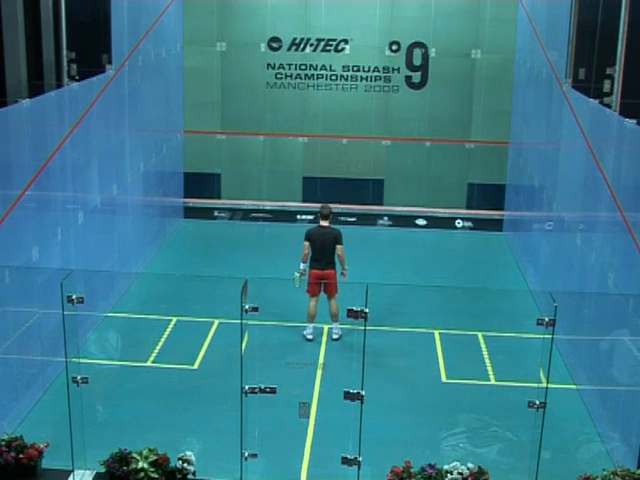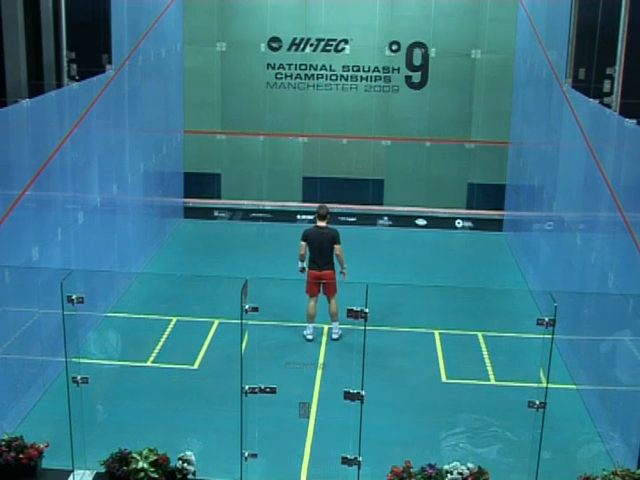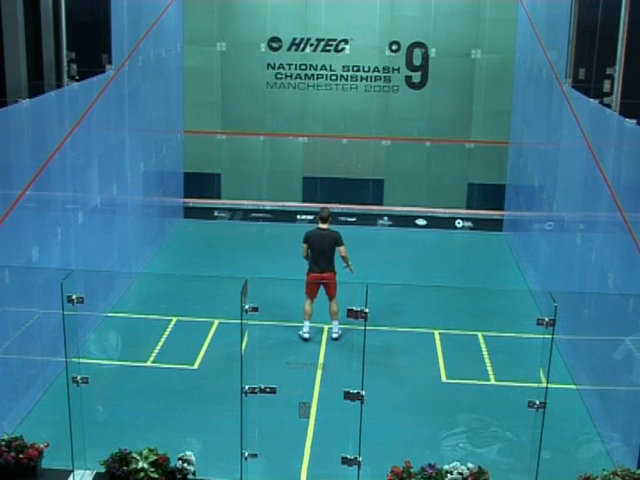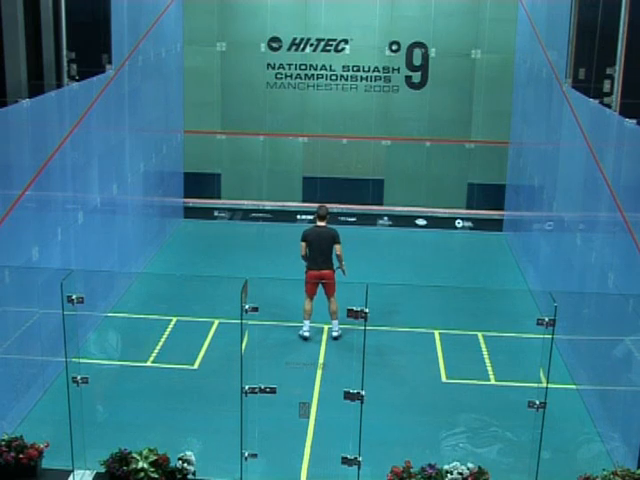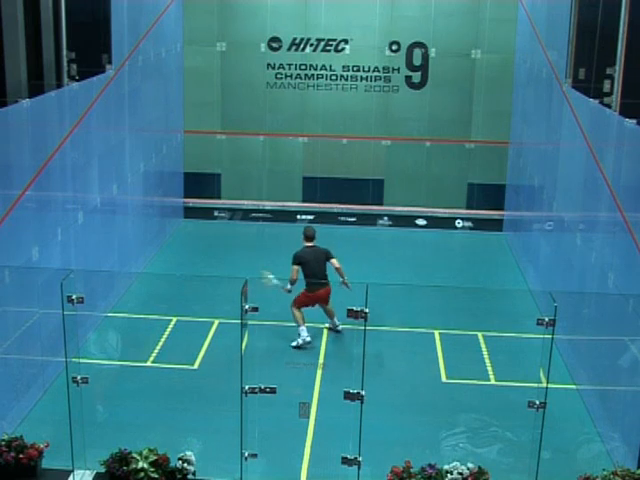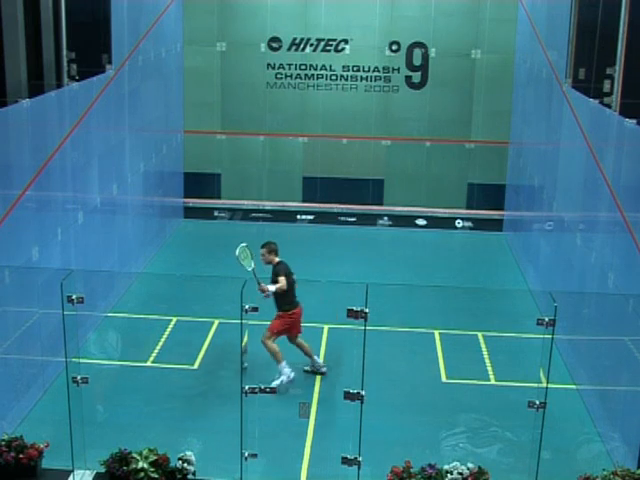
dt=0.5s
person 1, frame 1
left shoulder: (310, 232)
right shoulder: (336, 233)
left elbow: (306, 252)
right elbow: (340, 253)
left wrist: (302, 267)
right wrist: (344, 268)
left hip: (314, 271)
right hip: (330, 271)
left knee: (313, 300)
right knee: (332, 300)
left ankle: (309, 331)
right ankle: (335, 331)
person 1, frame 2
left shoulder: (307, 232)
right shoulder: (333, 233)
left elbow: (302, 253)
right elbow: (338, 253)
left wrist: (301, 265)
right wrist: (343, 268)
left hip: (313, 271)
right hip: (329, 271)
left knee: (312, 301)
right knee: (332, 300)
left ankle: (309, 331)
right ankle: (335, 331)
person 1, frame 3
left shoulder: (308, 234)
right shoulder: (335, 235)
left elbow: (305, 254)
right elbow: (343, 254)
right wrist: (349, 264)
left hip: (313, 273)
right hip: (329, 273)
left knee: (309, 300)
right knee: (333, 300)
left ankle: (306, 330)
right ankle: (335, 331)
person 1, frame 4
left shoulder: (307, 232)
right shoulder: (333, 232)
left elbow: (303, 254)
right elbow: (338, 252)
right wrist: (342, 264)
left hip: (312, 271)
right hip: (328, 271)
left knee: (309, 299)
right knee: (331, 299)
left ankle: (306, 330)
right ankle: (335, 330)
person 1, frame 5
left shoulder: (298, 255)
right shoulder: (324, 251)
left elbow: (294, 277)
right elbow: (337, 266)
left wrist: (289, 287)
right wrist: (344, 279)
left hip: (312, 291)
right hip: (326, 289)
left knee: (295, 307)
right knee: (325, 305)
left ankle: (304, 336)
right ankle: (335, 325)
person 1, frame 6
left shoulder: (279, 267)
right shoulder: (282, 267)
left elbow: (283, 286)
right elbow: (293, 280)
left wrist: (269, 288)
right wrist: (272, 290)
left hip: (288, 312)
right hip: (294, 310)
left knee: (267, 339)
right knee: (294, 339)
left ankle: (286, 373)
right ankle: (318, 365)
